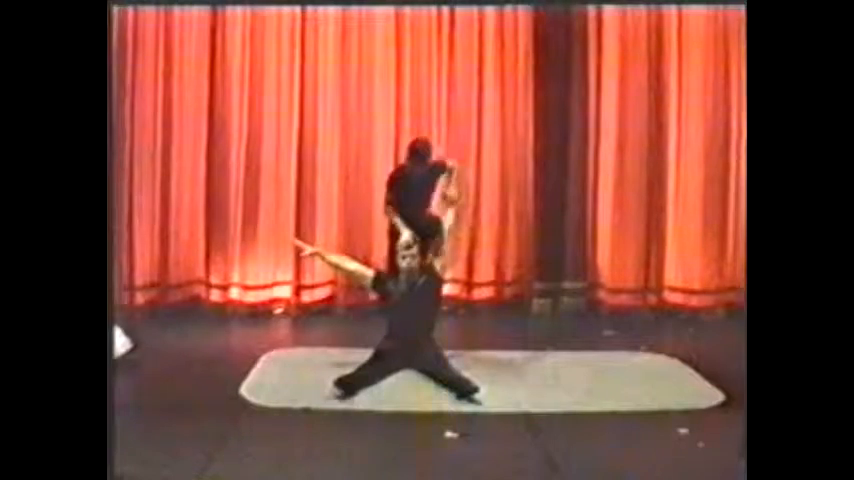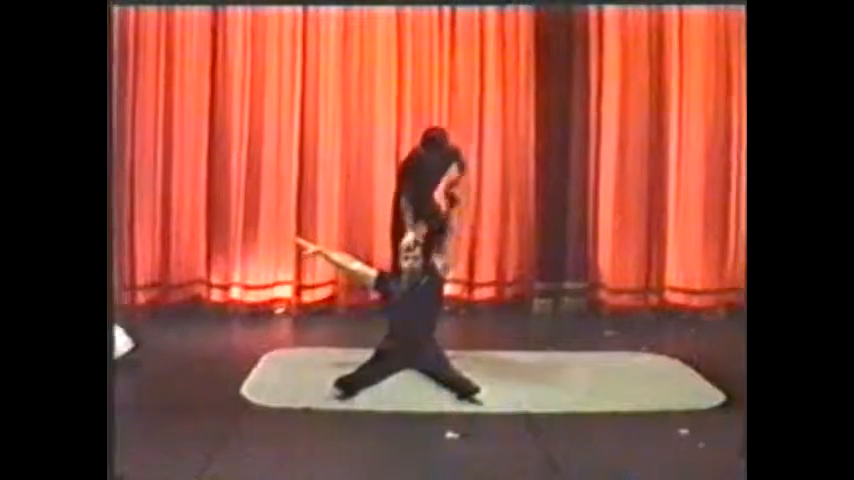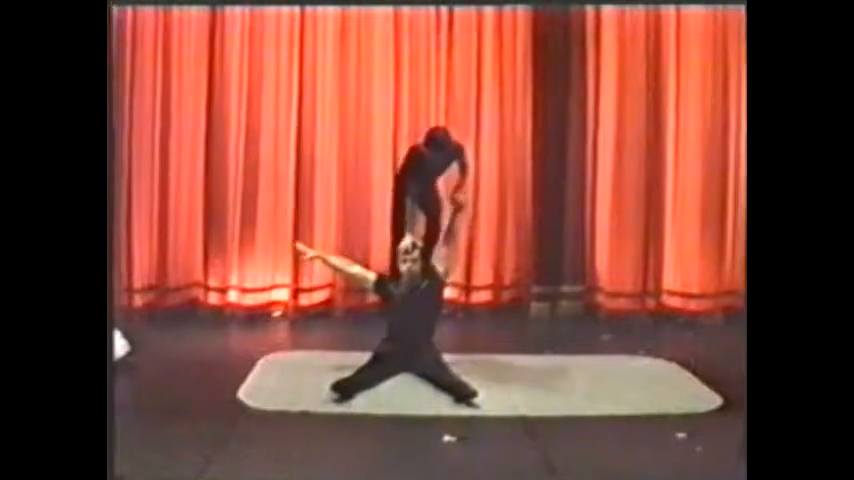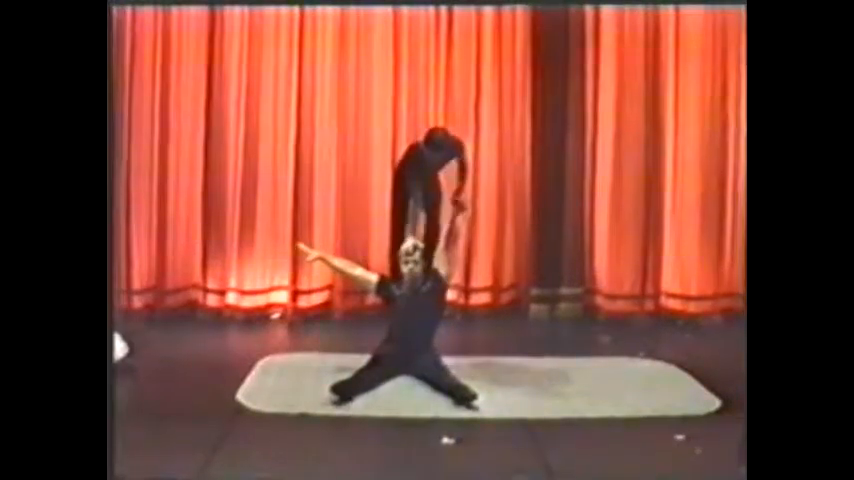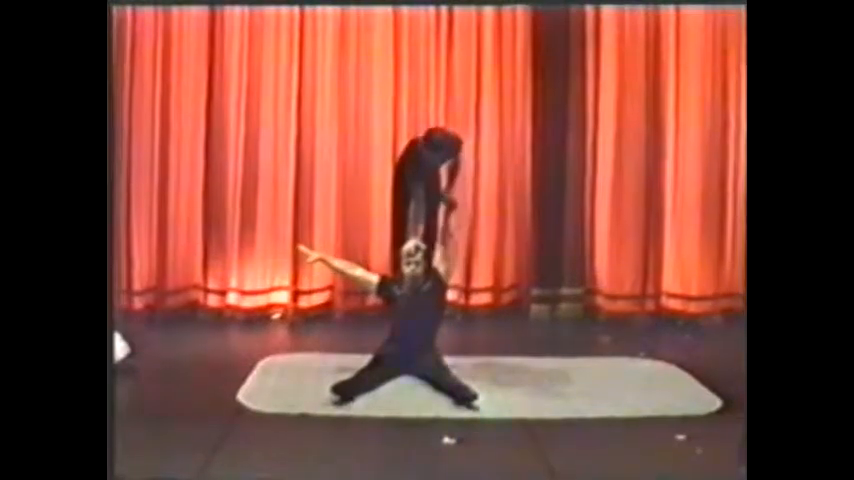
dt=0.2s
person 1, frame 1
left shoulder: (430, 278)
right shoulder: (388, 284)
left elbow: (442, 242)
right elbow: (350, 265)
left wrist: (449, 209)
right wrist: (318, 252)
left hip: (424, 349)
right hip: (393, 348)
left knee: (456, 382)
right knee: (358, 380)
left ankle: (467, 394)
right ankle: (346, 390)
person 1, frame 2
left shoulder: (433, 277)
right shoulder: (391, 282)
right elbow: (354, 266)
right wrist: (321, 251)
left hip: (425, 348)
right hip: (394, 348)
left knee: (454, 380)
right knee: (357, 381)
left ankle: (467, 394)
right ankle: (347, 389)
person 1, frame 3
left shoulder: (433, 281)
right shoulder: (391, 287)
left elbow: (447, 246)
right elbow: (353, 270)
left wrist: (454, 214)
right wrist: (320, 255)
left hip: (423, 353)
right hip: (392, 352)
left knee: (454, 386)
right knee: (359, 381)
left ankle: (464, 396)
right ankle: (344, 392)
person 1, frame 4
left shoulder: (435, 284)
right shoulder: (393, 288)
left elbow: (448, 251)
right elbow: (356, 271)
left wrist: (454, 216)
right wrist: (322, 256)
left hip: (423, 355)
right hip: (392, 353)
left knee: (457, 391)
right knee: (359, 383)
left ankle: (465, 400)
right ankle: (343, 395)
person 1, frame 5
left shoulder: (435, 284)
right shoulder: (394, 288)
left elbow: (444, 248)
right elbow: (357, 273)
left wrist: (448, 213)
right wrist: (322, 257)
left hip: (425, 356)
right hip: (394, 354)
left knee: (460, 394)
right knee: (359, 384)
left ankle: (465, 400)
right ankle: (343, 395)
person 2, frame 1
left shoulder: (435, 168)
right shoulder: (398, 175)
left elbow: (452, 168)
right elbow: (388, 206)
left wrist: (450, 188)
left hip: (422, 220)
right hip: (402, 223)
person 2, frame 2
left shoulder: (451, 153)
right shoulder: (412, 161)
left elbow: (462, 165)
right elbow: (404, 196)
left wrist: (455, 185)
right wrist: (408, 230)
left hip: (427, 199)
right hip: (409, 202)
left knee: (443, 225)
person 2, frame 3
left shoulder: (455, 149)
right shoulder: (415, 156)
left elbow: (464, 166)
right elbow: (410, 196)
left wrist: (458, 189)
right wrist: (408, 234)
left hip: (428, 186)
right hip: (407, 188)
left knee: (435, 225)
right knee: (401, 234)
person 2, frame 4
left shoulder: (455, 145)
right shoulder: (415, 154)
left elbow: (462, 163)
right elbow: (414, 198)
left wrist: (459, 191)
right wrist: (411, 236)
left hip: (429, 178)
right hip: (407, 180)
left knee: (434, 226)
right knee: (401, 227)
right ankle: (397, 277)
person 2, frame 5
left shoulder: (454, 143)
right shoulder: (415, 153)
left elbow: (455, 163)
right elbow: (417, 200)
left wrist: (448, 190)
left hip: (430, 173)
right hip: (408, 175)
left knee: (431, 222)
right knee: (402, 219)
right ankle: (400, 272)
